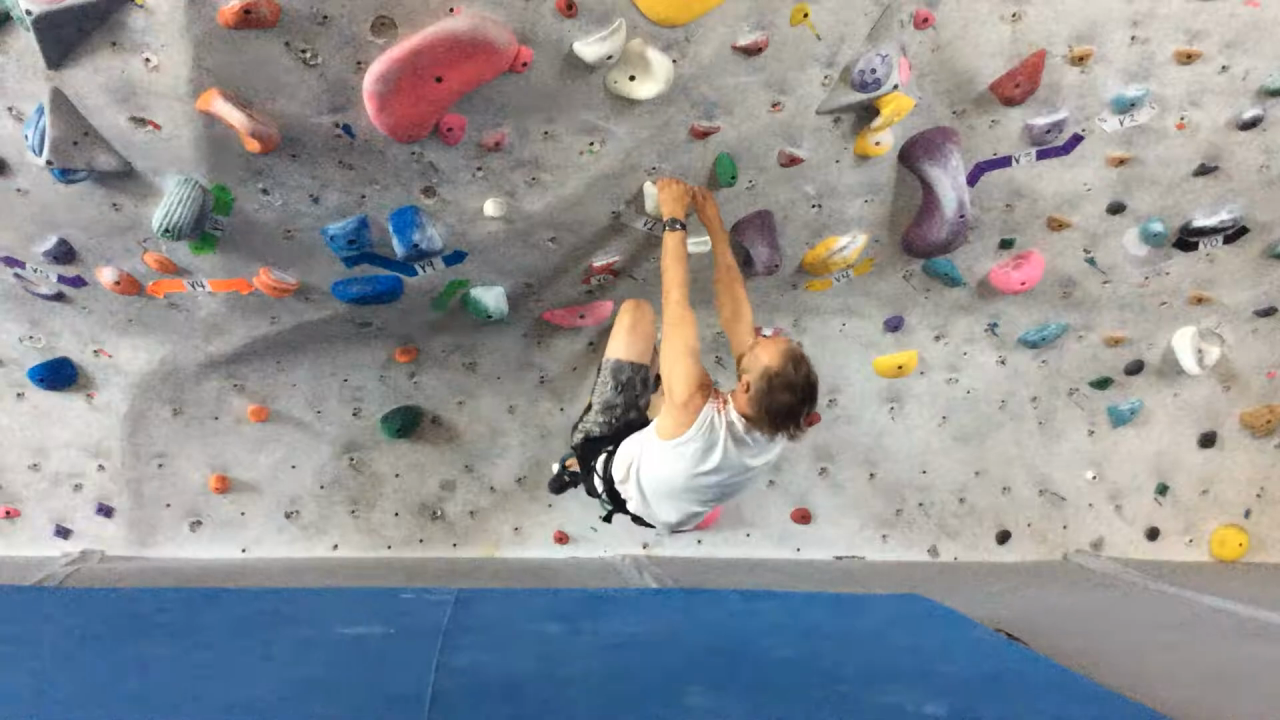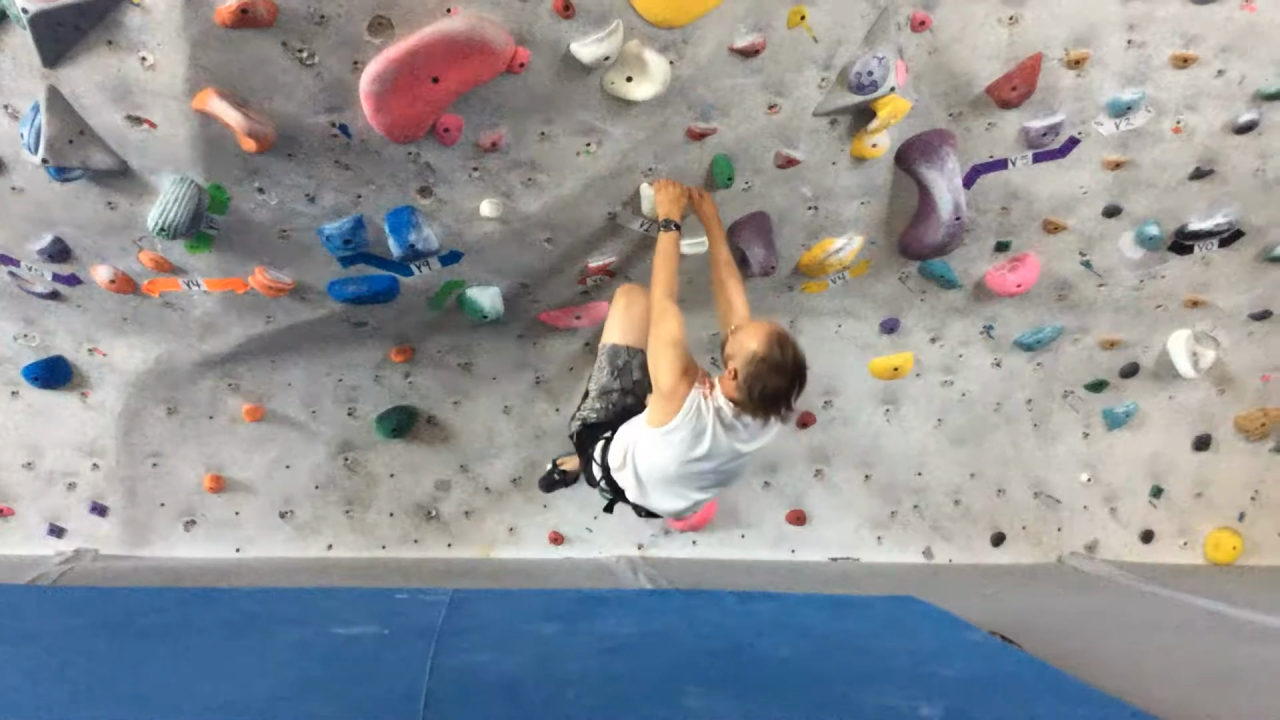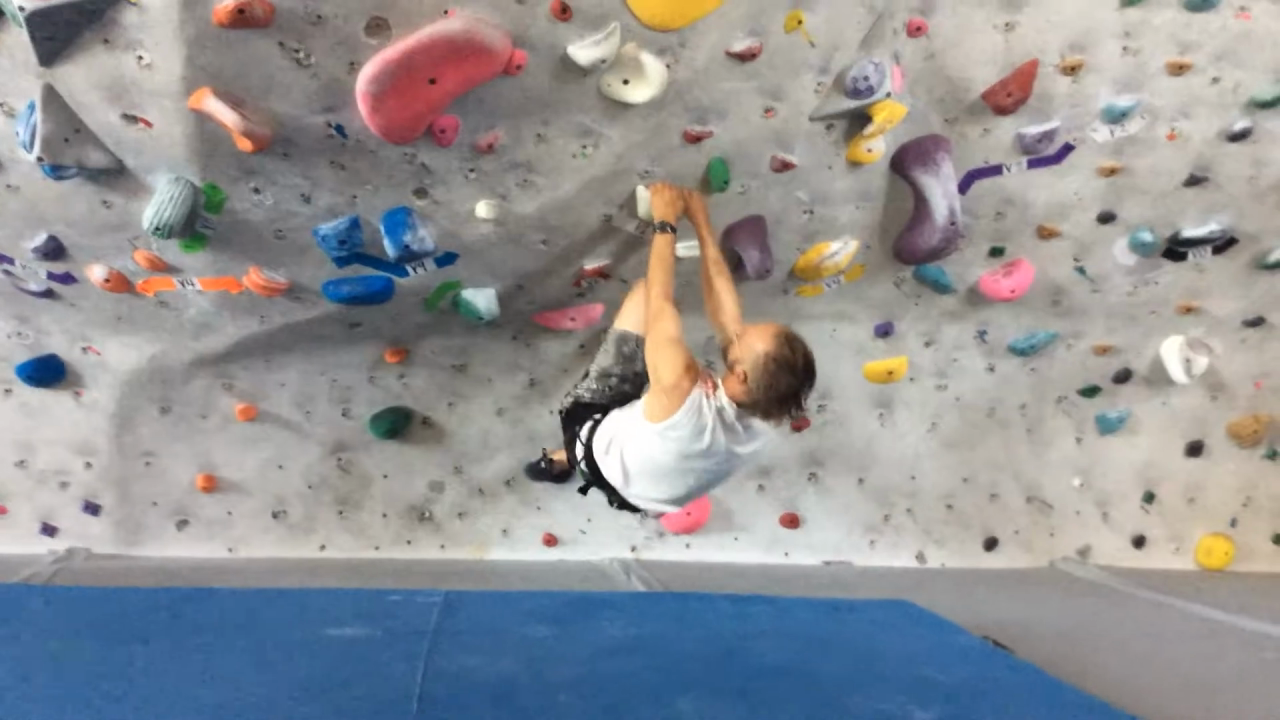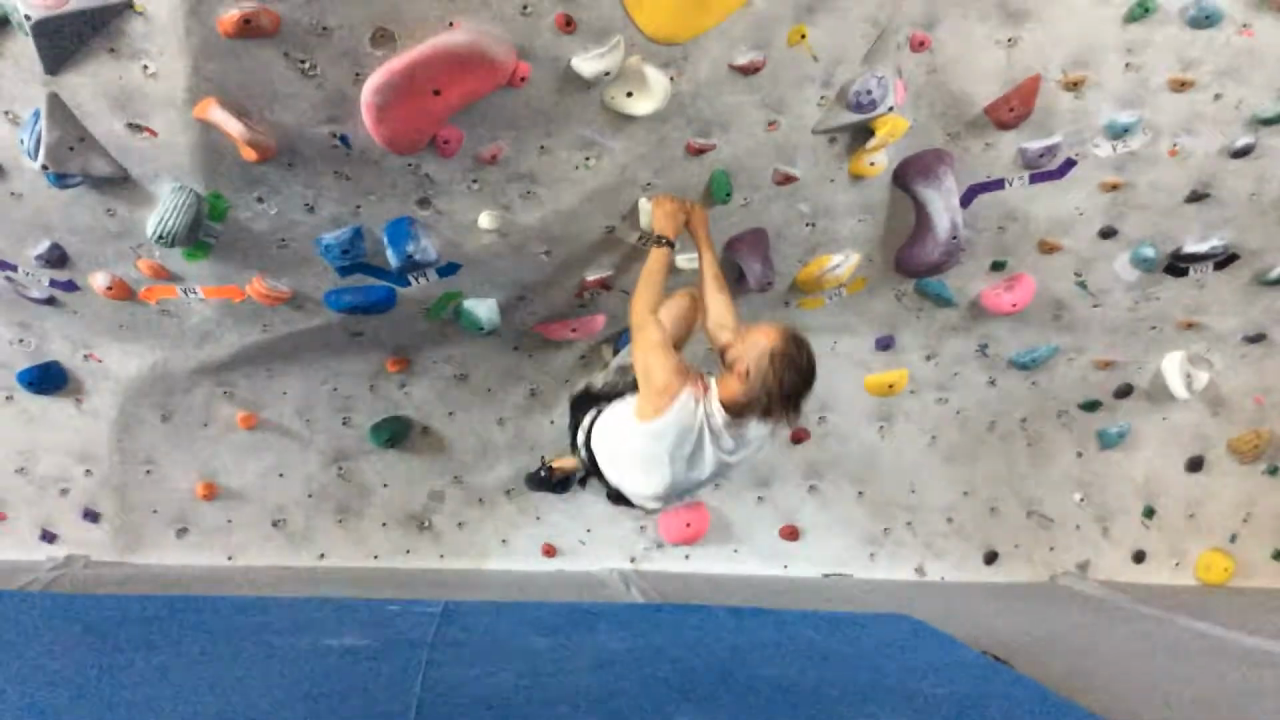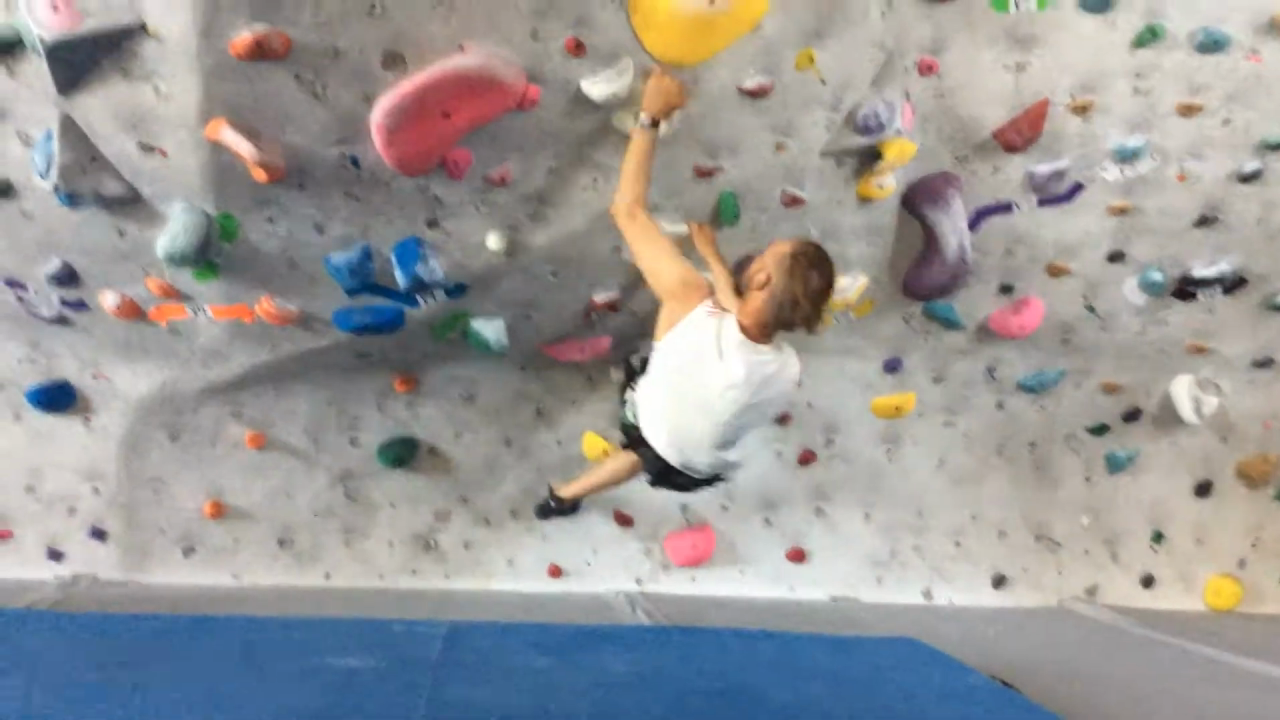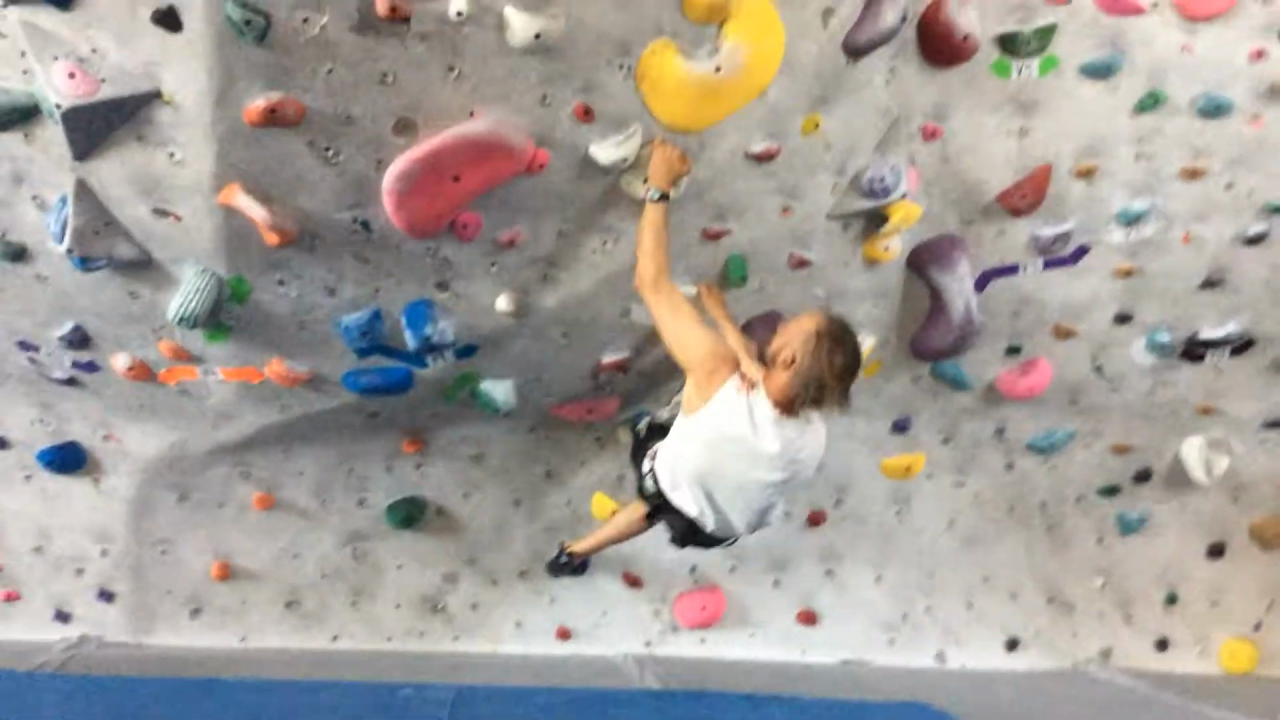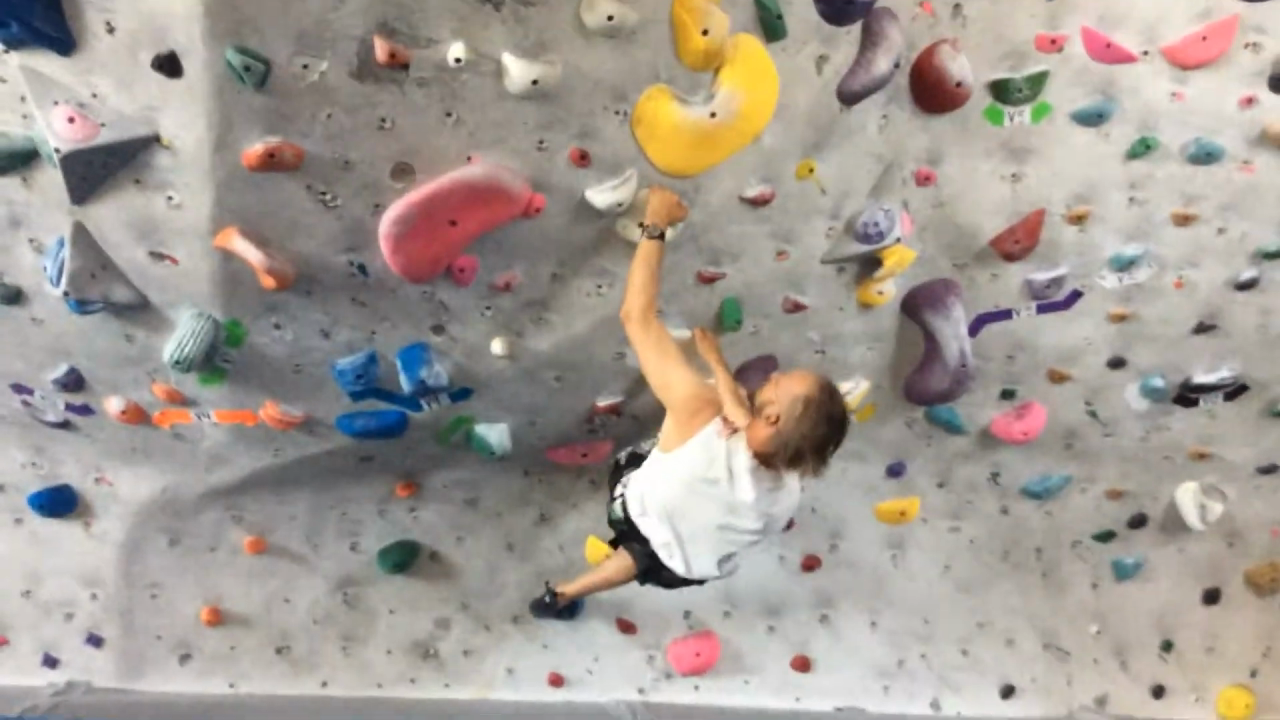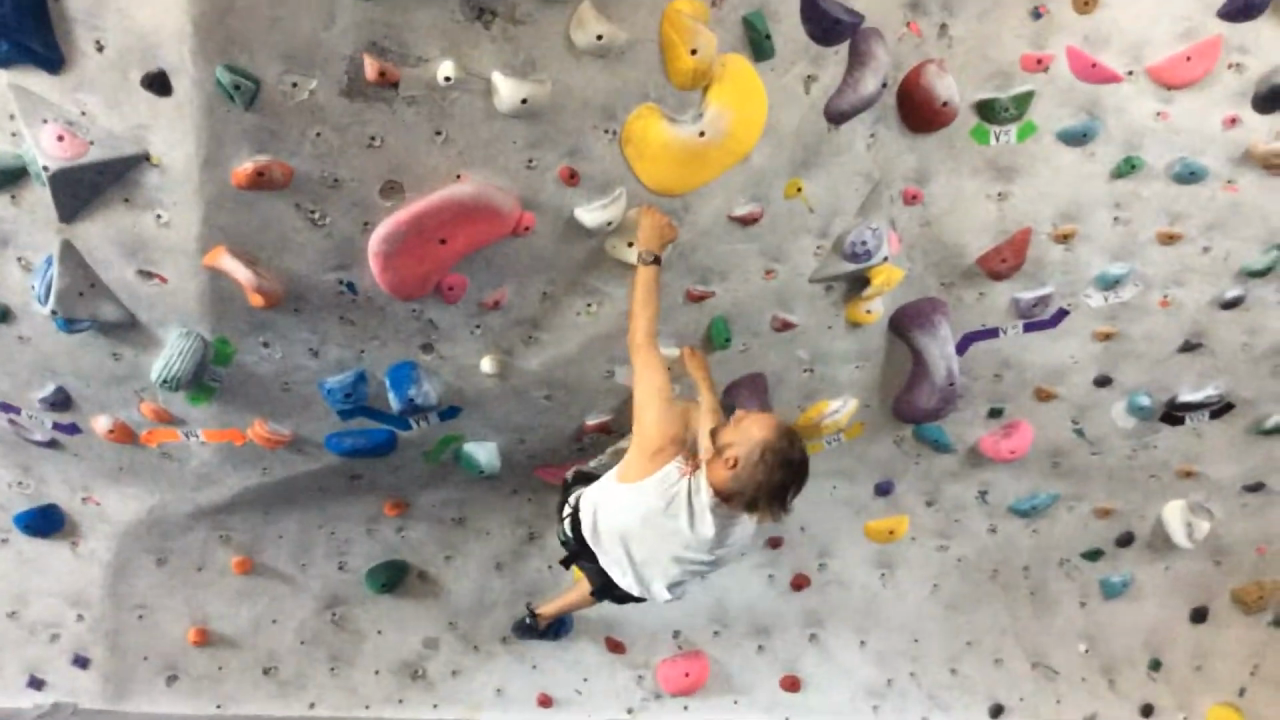
dt=0.3s
person 1, frame 1
left shoulder: (692, 405)
right shoulder: (780, 423)
left elbow: (677, 304)
right elbow: (736, 316)
left wrist: (674, 219)
right wrist: (715, 227)
left hip: (612, 474)
person 1, frame 2
left shoulder: (680, 394)
right shoulder: (771, 410)
left elbow: (664, 301)
right elbow: (734, 306)
left wrist: (670, 220)
right wrist: (713, 224)
left hip: (610, 461)
right ankle: (575, 465)
person 1, frame 3
left shoulder: (681, 390)
right shoulder: (767, 419)
left elbow: (659, 303)
right elbow: (725, 313)
left wrist: (665, 223)
right wrist: (701, 224)
left hip: (598, 451)
person 1, frame 4
left shoulder: (674, 392)
right shoulder: (760, 421)
left elbow: (642, 315)
right elbow: (722, 326)
left wrist: (663, 237)
right wrist: (701, 238)
left hip: (600, 435)
right ankle: (561, 468)
person 1, frame 5
left shoulder: (690, 304)
right shoulder: (786, 372)
left elbow: (626, 209)
left wrist: (649, 118)
right wrist: (712, 255)
left hip: (653, 440)
right hip: (704, 471)
right ankle: (567, 495)
person 1, frame 6
left shoulder: (718, 378)
right shoulder: (811, 441)
left elbow: (651, 281)
left wrist: (658, 187)
right wrist: (721, 316)
left hip: (664, 482)
right hip: (722, 530)
right ankle: (577, 552)
person 1, frame 7
left shoulder: (700, 420)
right shoulder: (785, 497)
left elbow: (637, 317)
left wrist: (655, 227)
right wrist: (716, 360)
left hip: (637, 509)
right hip: (683, 567)
right ankle: (564, 596)
person 1, frame 8
left shoulder: (663, 456)
right shoulder: (741, 530)
left elbow: (642, 343)
right elbow: (712, 434)
left wrist: (650, 253)
right wrist: (703, 381)
left hip: (584, 522)
right hip: (634, 579)
right ankle: (544, 617)
